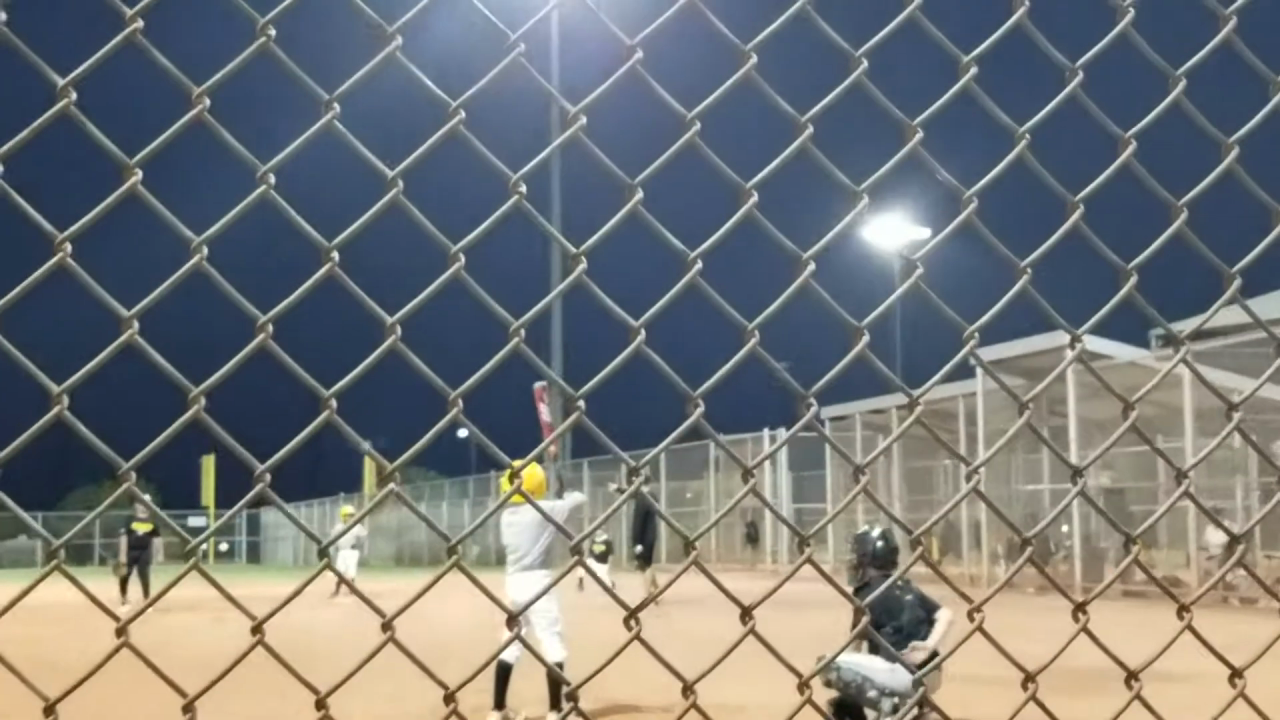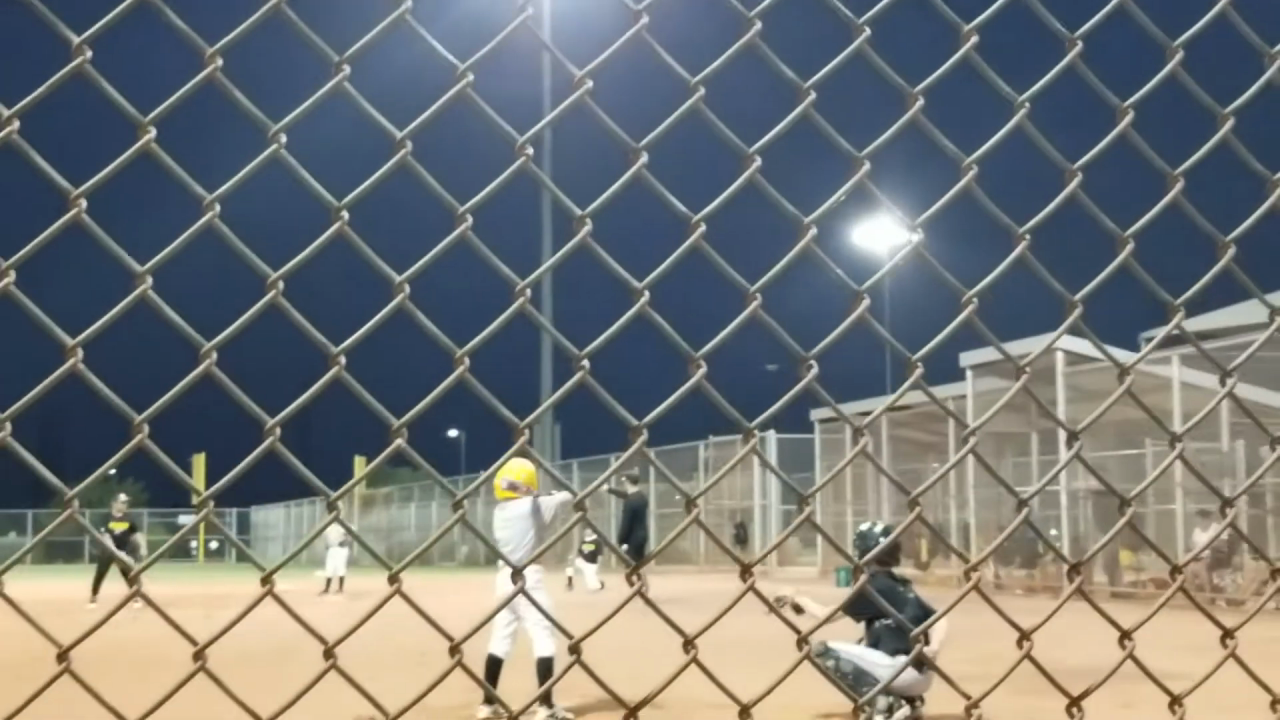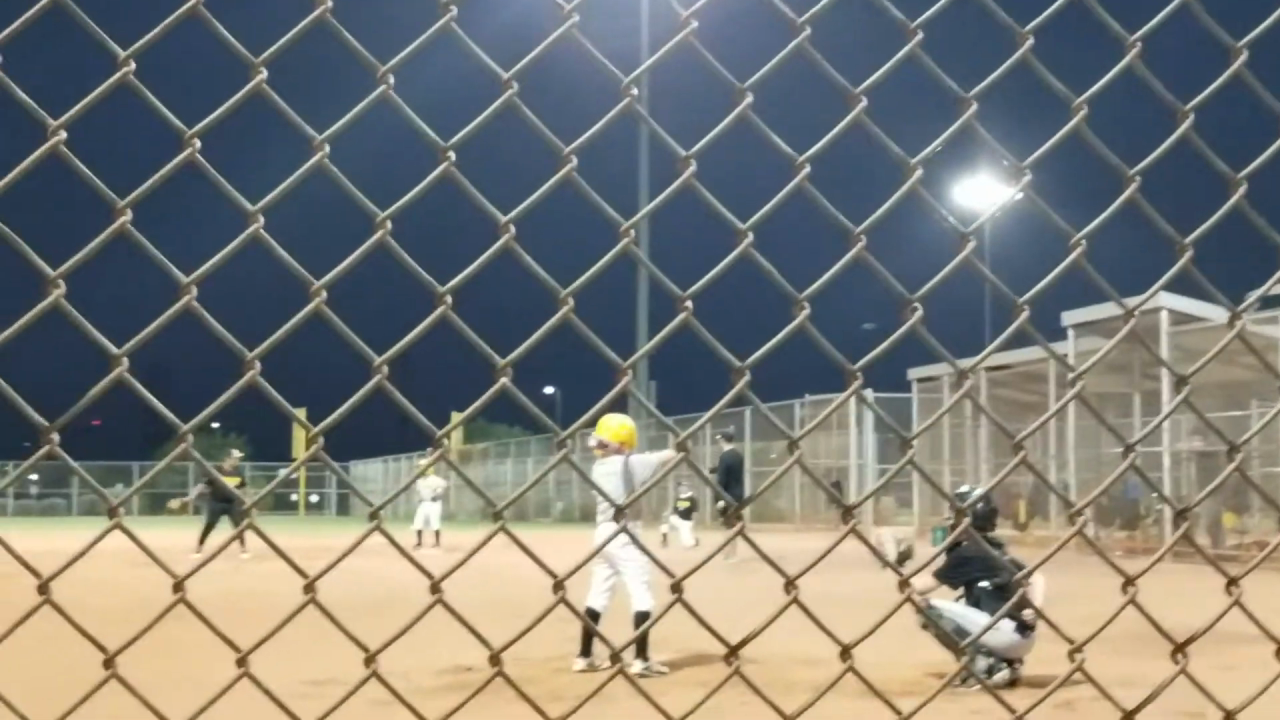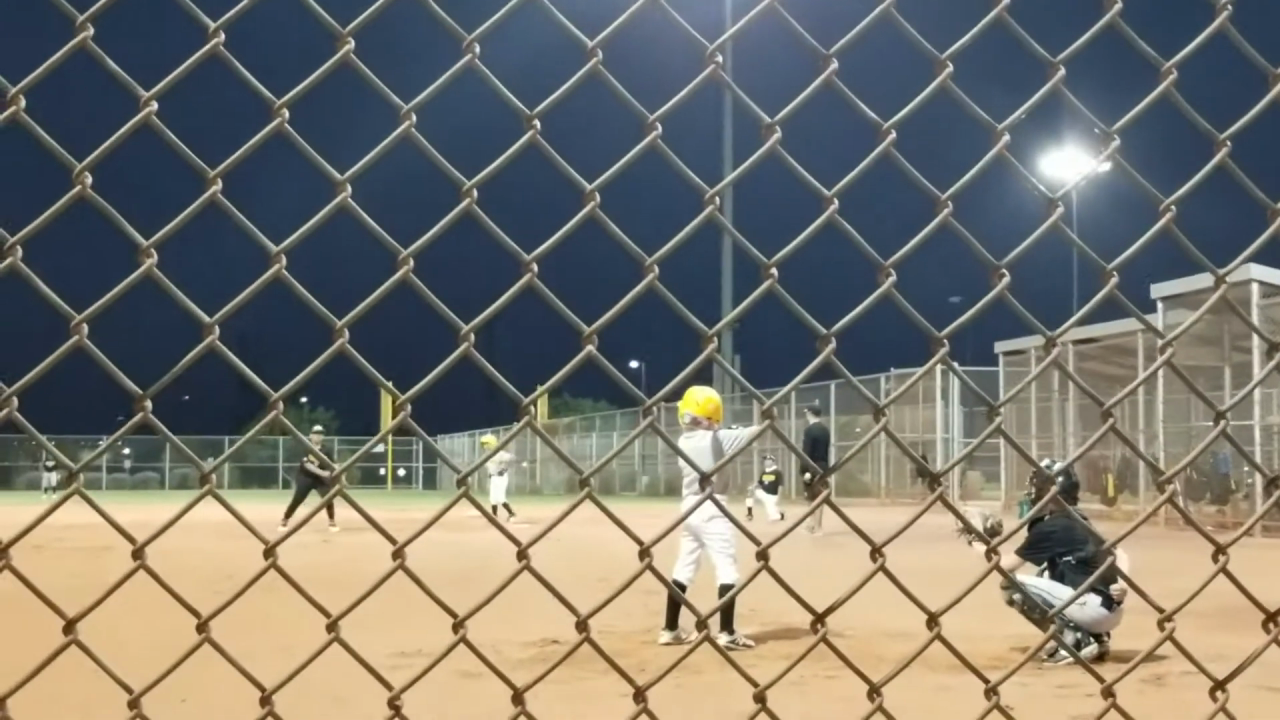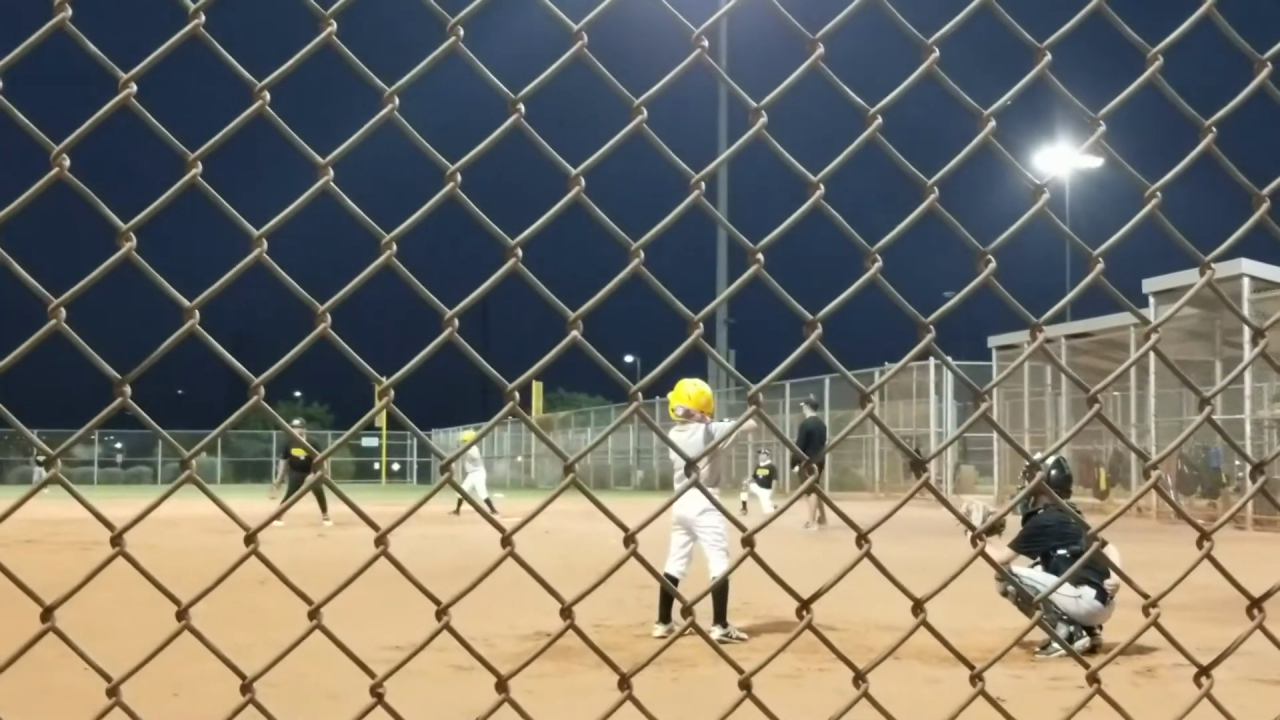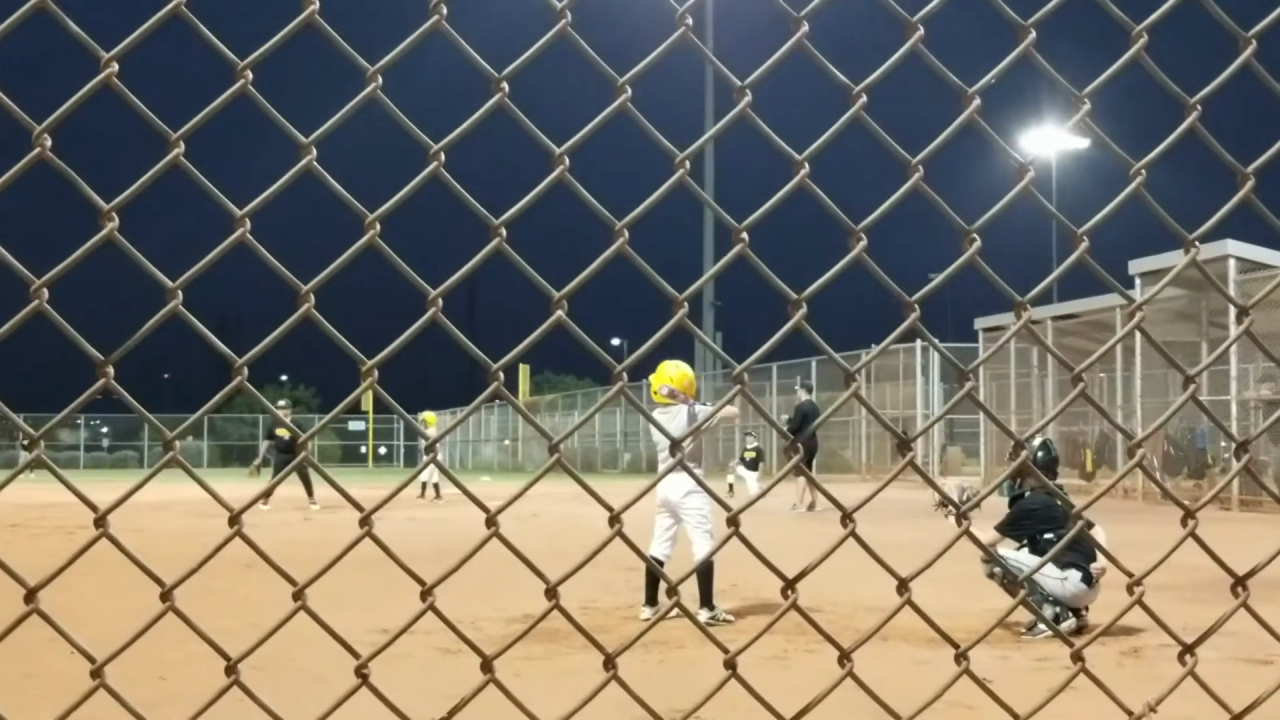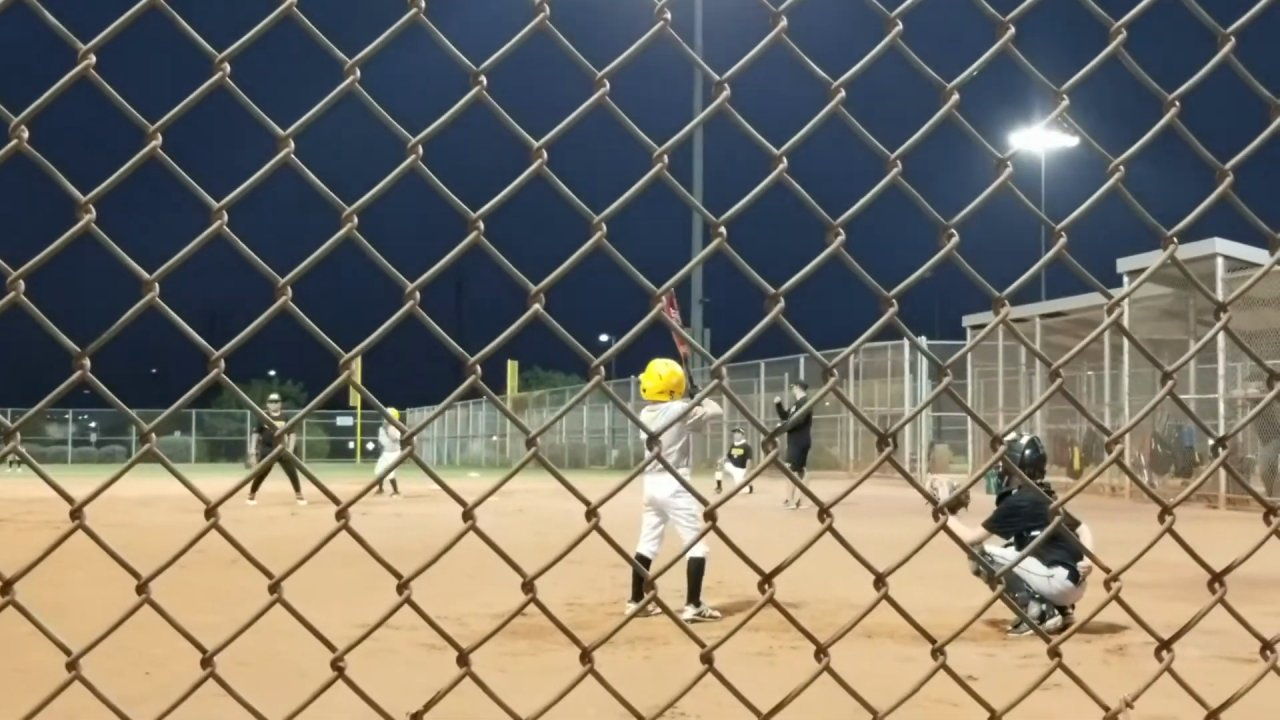
dt=0.5s
person 1, frame 1
left shoulder: (505, 515)
right shoulder: (543, 511)
right elbow: (579, 498)
right wrist: (565, 497)
left hip: (513, 583)
right hip: (537, 583)
left knee: (509, 646)
right knee: (553, 646)
person 1, frame 2
left shoulder: (499, 511)
right shoulder: (532, 505)
right elbow: (569, 495)
right wrist: (537, 493)
left hip: (504, 578)
right hip: (528, 577)
left knee: (500, 641)
right knee: (544, 640)
person 1, frame 3
left shoulder: (598, 467)
right shoulder: (631, 463)
right elbow: (670, 455)
right wrist: (659, 453)
left hip: (603, 534)
right hip: (624, 536)
left knee: (597, 595)
right knee: (641, 595)
left ankle: (584, 656)
right ankle: (641, 660)
person 1, frame 4
left shoulder: (683, 440)
right shoulder: (718, 438)
right elbow: (758, 431)
left hip: (689, 509)
right hip: (712, 510)
left knee: (683, 569)
right knee: (727, 569)
left ankle: (670, 629)
right ankle: (726, 633)
person 1, frame 5
left shoulder: (674, 434)
right shoulder: (709, 431)
right elbow: (751, 424)
right wrist: (721, 423)
left hip: (680, 503)
right hip: (703, 504)
left knee: (675, 562)
right knee: (720, 563)
left ankle: (663, 623)
right ankle: (720, 626)
person 1, frame 6
left shoulder: (656, 417)
right shoulder: (693, 412)
right elbow: (733, 412)
right wrist: (704, 407)
left hip: (665, 485)
right hip: (688, 486)
left knee: (660, 545)
right knee: (703, 546)
left ankle: (650, 605)
right ankle: (707, 609)
person 1, frame 7
left shoulder: (645, 414)
right shoulder: (680, 410)
right elbow: (716, 410)
left hip: (651, 484)
right hip: (675, 486)
left knee: (647, 543)
right knee: (696, 544)
left ankle: (636, 601)
right ankle: (693, 605)
person 2, frame 1
left shoulder: (868, 595)
right shoulder: (907, 588)
right elbow: (945, 614)
right wrist: (929, 645)
left hip: (902, 675)
right hip: (929, 678)
left knee: (829, 665)
left ankle: (891, 704)
person 2, frame 2
left shoulder: (873, 586)
right shoulder: (904, 587)
left elbow: (828, 614)
right elbow: (938, 619)
left wrist: (796, 599)
right wrist: (933, 648)
left hip: (903, 670)
right hip: (922, 677)
left knee: (823, 651)
left ankle: (887, 704)
right ankle: (908, 701)
person 2, frame 3
left shoulder: (966, 552)
right shoulder: (996, 549)
left elbow: (922, 587)
right elbow: (1036, 579)
right wrist: (1035, 609)
left hip: (1007, 634)
right hip: (1021, 636)
left knee: (929, 609)
left ankle: (987, 665)
right ankle: (1007, 662)
person 2, frame 4
left shoulder: (1048, 528)
right shoulder: (1078, 523)
left elbow: (1006, 566)
right elbow: (1119, 555)
left wrist: (977, 543)
right wrist: (1122, 584)
left hip: (1094, 609)
right hip: (1109, 609)
left knee: (1012, 585)
right knee: (1046, 576)
left ankle: (1075, 640)
right ankle: (1095, 637)
person 2, frame 5
left shoulder: (1042, 521)
right shoulder: (1071, 517)
left elbow: (1000, 558)
right elbow: (1110, 549)
right wrist: (1115, 578)
left hip: (1088, 601)
right hip: (1099, 601)
left knee: (1007, 576)
left ankle: (1067, 632)
right ankle: (1088, 629)
person 2, frame 6
left shoulder: (1029, 505)
right shoulder: (1056, 500)
left elbow: (986, 541)
right elbow: (1096, 530)
right wrist: (1101, 561)
left hip: (1073, 584)
right hip: (1083, 584)
left knee: (994, 558)
left ankle: (1054, 613)
right ankle: (1072, 611)
person 2, frame 7
left shoulder: (1016, 502)
right shoulder: (1045, 497)
left elbow: (971, 538)
right elbow: (1082, 529)
right wrist: (1087, 560)
left hip: (1060, 581)
right hip: (1070, 582)
left knee: (981, 555)
left ankle: (1039, 611)
right ankle: (1061, 609)
